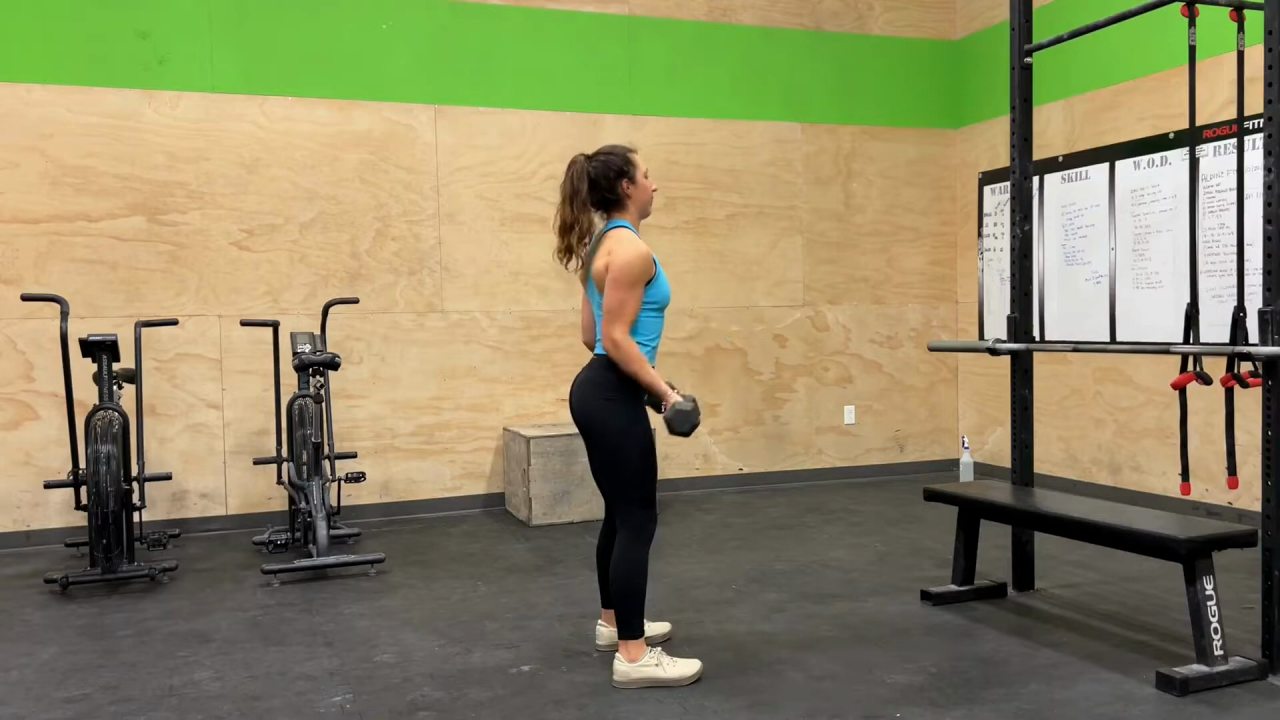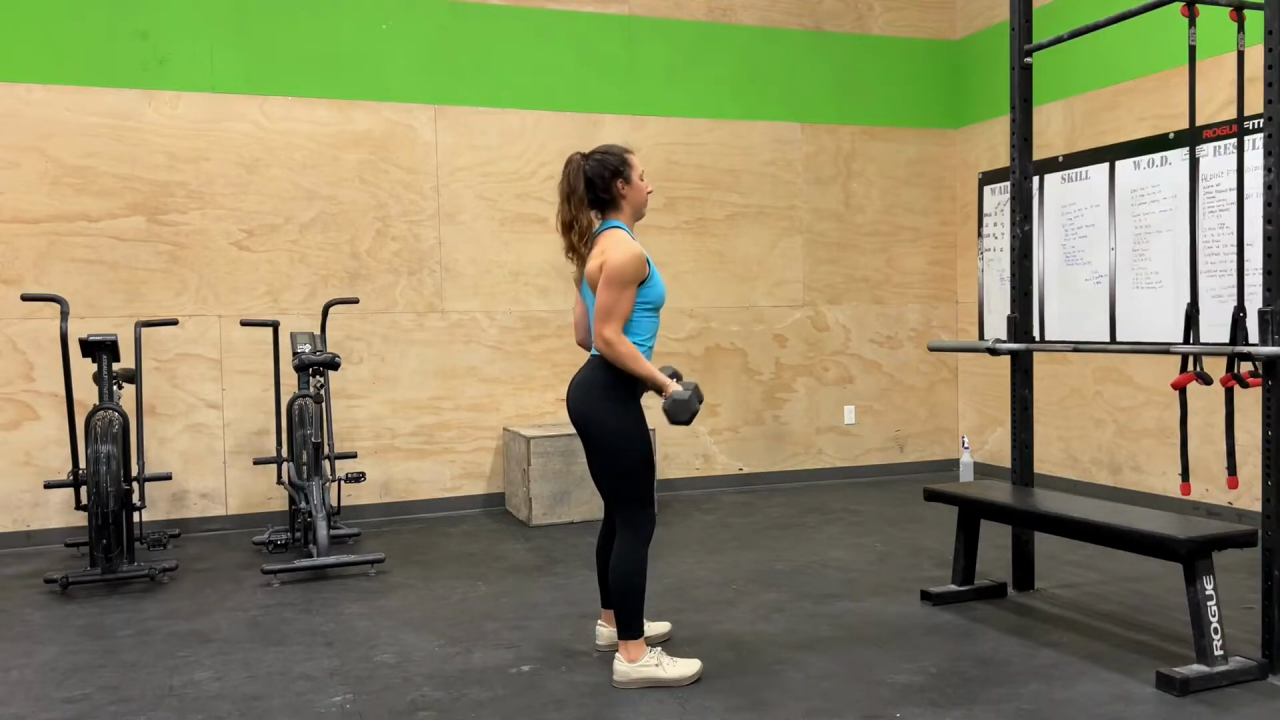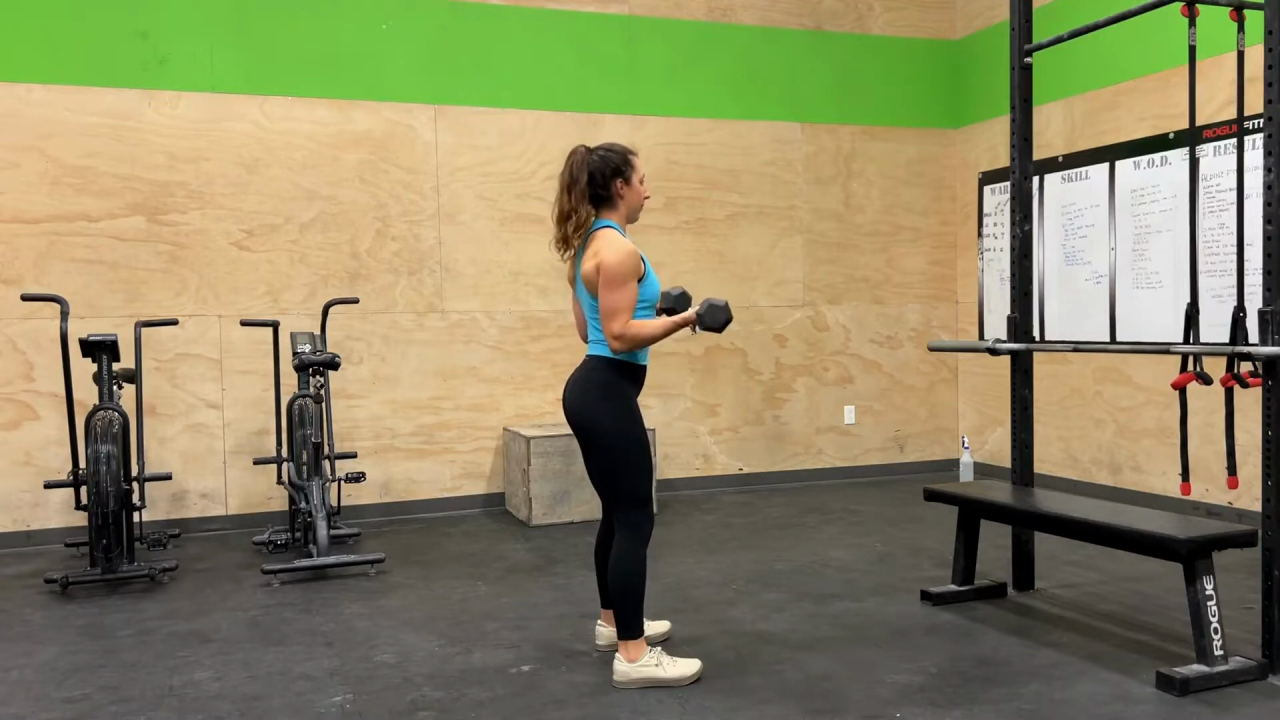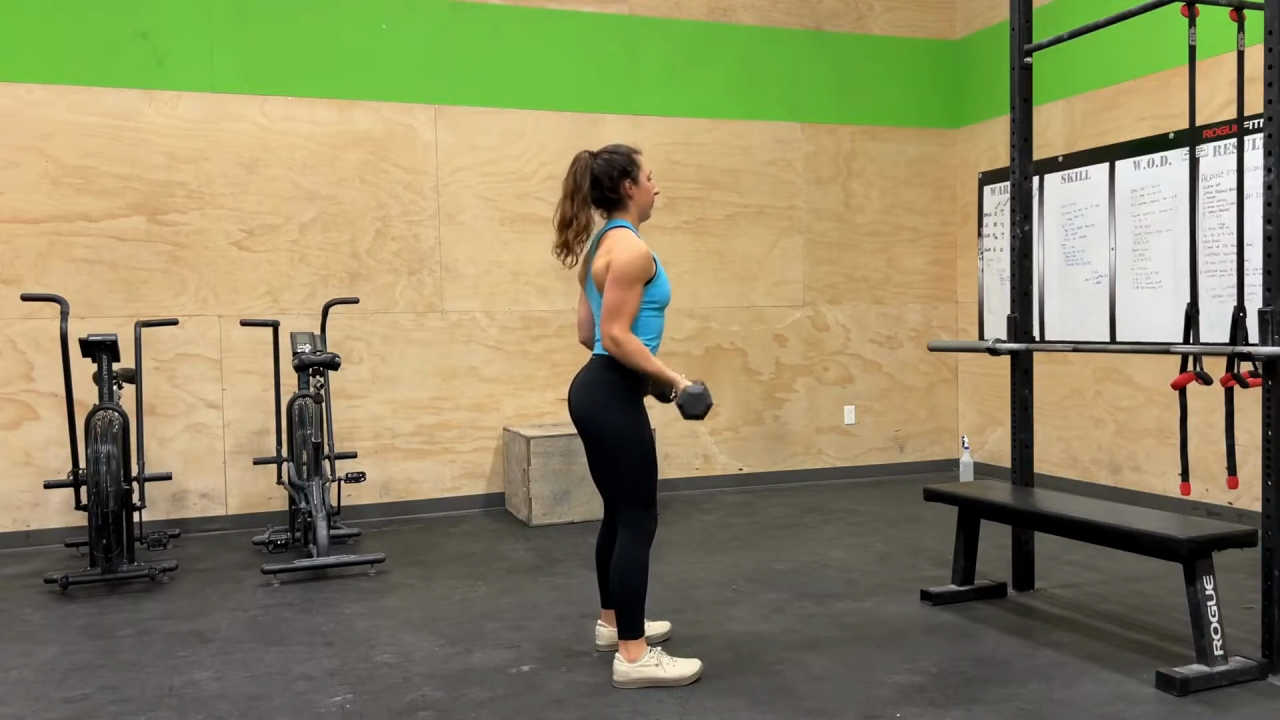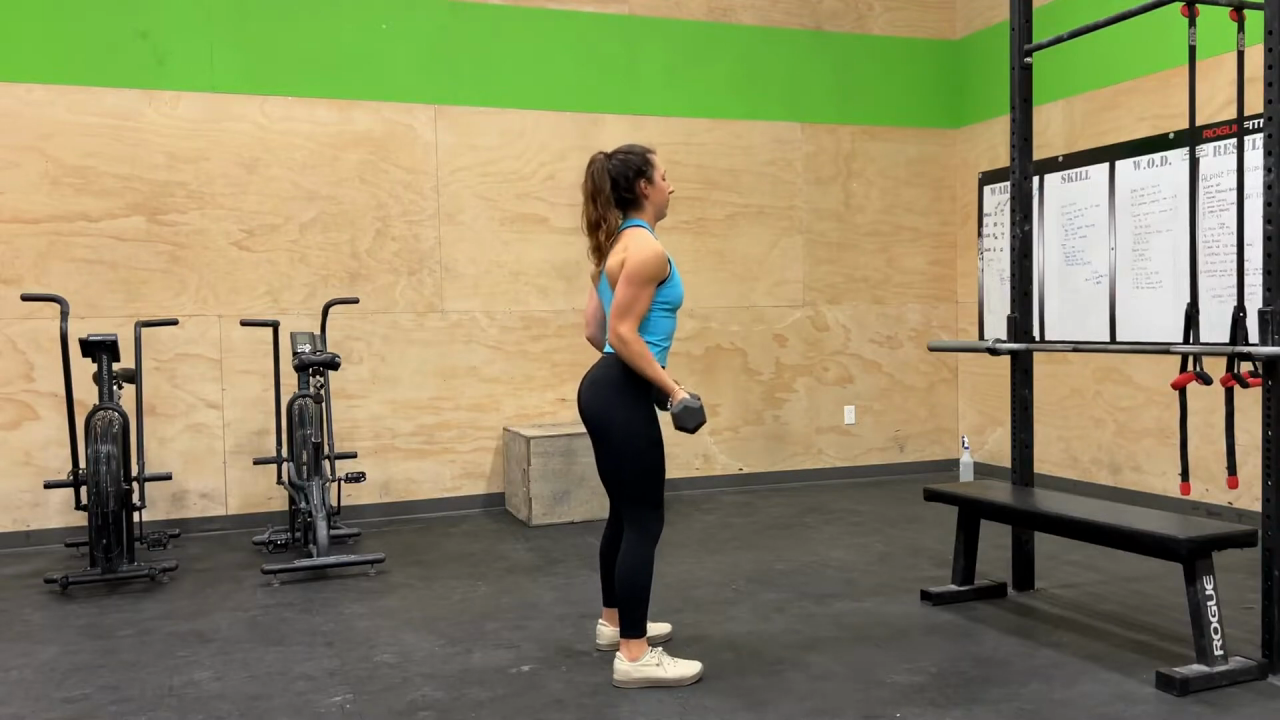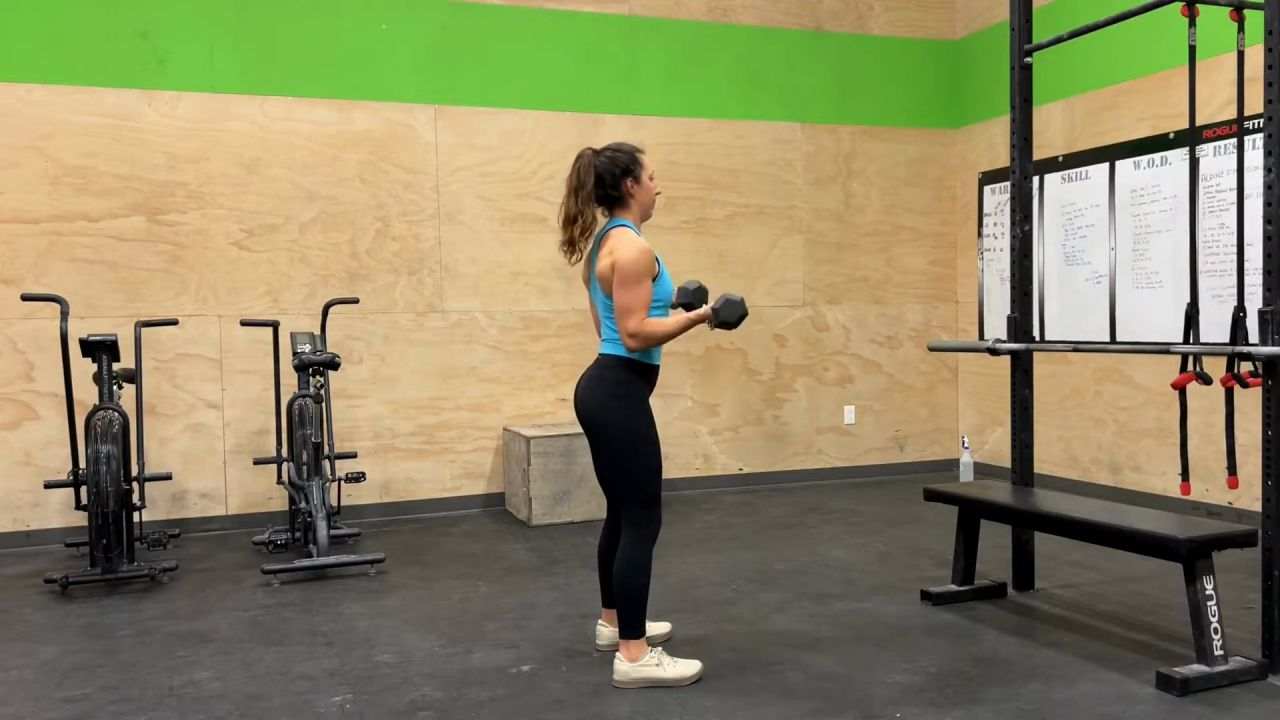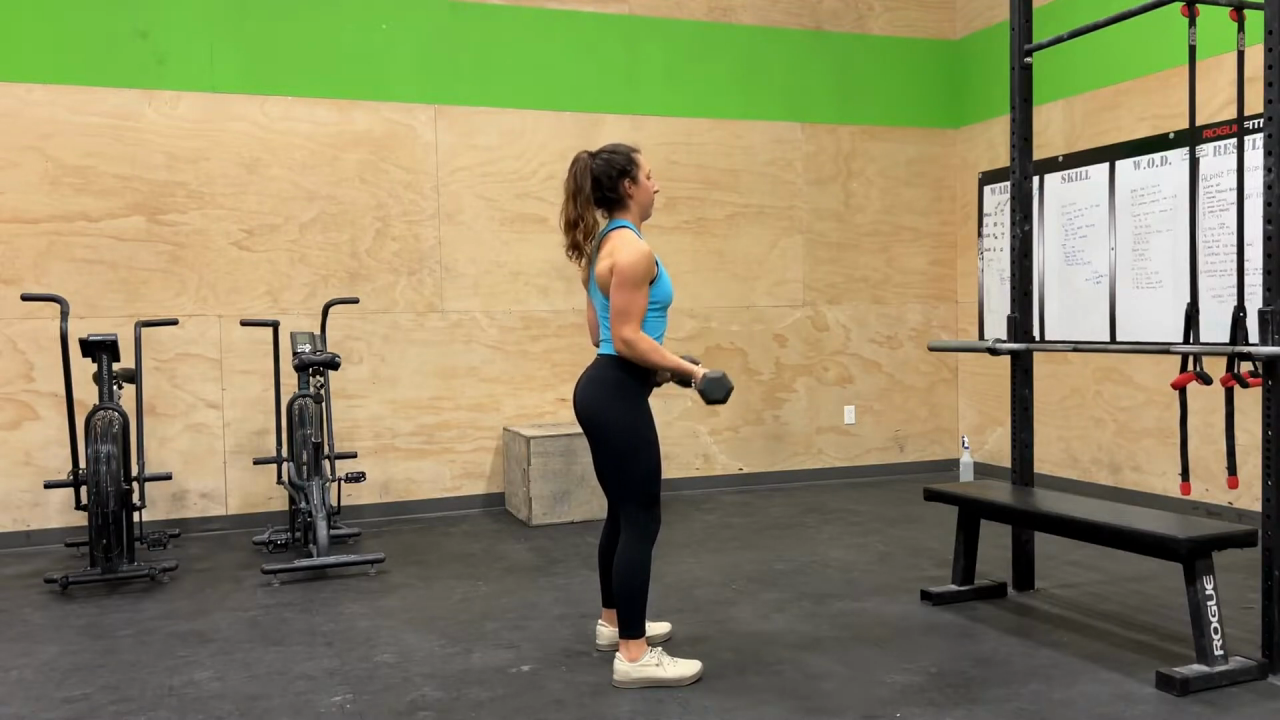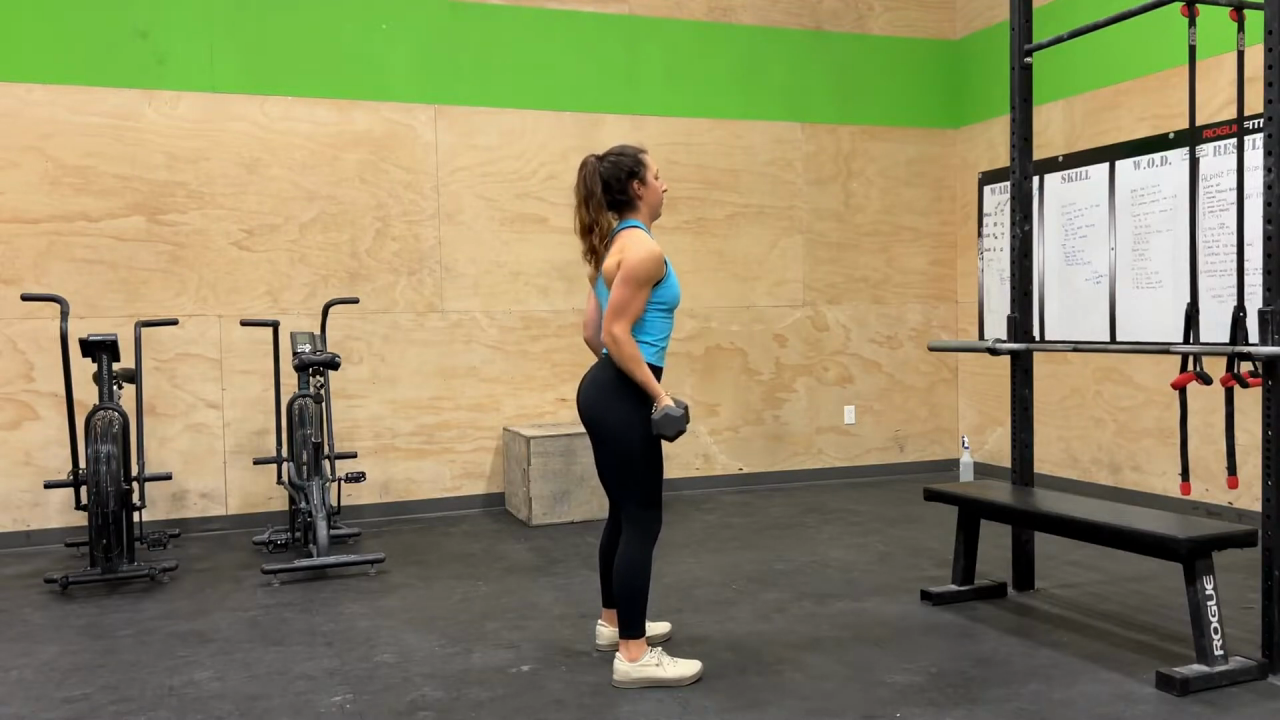
dt=0.4s
person 1, frame 1
left shoulder: (603, 244)
right shoulder: (630, 249)
right elbow: (616, 338)
right wrist: (664, 390)
left hip: (596, 389)
right hip: (613, 398)
left knee: (620, 514)
right knee: (637, 521)
left ankle: (613, 622)
right ankle: (632, 656)
person 1, frame 2
left shoulder: (600, 245)
right shoulder: (624, 250)
right elbow: (609, 338)
left wrist: (644, 373)
right wrist: (661, 381)
left hip: (595, 391)
right hip: (610, 399)
left knee: (619, 514)
right knee: (636, 521)
left ankle: (612, 621)
right ankle: (633, 656)
person 1, frame 3
left shoulder: (590, 245)
right shoulder: (617, 248)
right elbow: (620, 335)
left wrist: (657, 314)
right wrist: (682, 319)
left hip: (592, 388)
right hip: (608, 394)
left knee: (617, 514)
right knee: (634, 520)
left ankle: (613, 622)
right ankle: (632, 656)
person 1, frame 4
left shoulder: (601, 244)
right shoulder: (630, 248)
right elbow: (616, 337)
left wrist: (652, 368)
right wrist: (671, 378)
left hip: (595, 389)
right hip: (613, 397)
left knee: (619, 514)
right knee: (637, 521)
left ankle: (613, 622)
right ankle: (632, 655)
person 1, frame 5
left shoulder: (616, 244)
right shoulder: (645, 248)
right elbow: (624, 334)
right wrist: (670, 386)
left hip: (605, 388)
right hip: (623, 396)
left knee: (624, 513)
right knee: (643, 521)
left ankle: (614, 621)
right ankle: (634, 656)
person 1, frame 6
left shoulder: (603, 242)
right shoulder: (632, 246)
right elbow: (635, 334)
left wrist: (671, 309)
right wrist: (701, 316)
left hip: (602, 387)
right hip: (620, 393)
left knee: (622, 513)
right knee: (641, 521)
left ankle: (614, 622)
right ankle: (634, 655)
person 1, frame 7
left shoulder: (603, 245)
right shoulder: (631, 249)
right elbow: (628, 340)
left wrist: (665, 364)
right wrist: (688, 369)
left hip: (601, 388)
right hip: (618, 396)
left knee: (623, 513)
right knee: (641, 521)
left ankle: (613, 622)
right ankle: (634, 655)
person 1, frame 8
left shoulder: (614, 245)
right shoulder: (643, 249)
right elbow: (617, 334)
right wrist: (658, 394)
left hip: (603, 389)
right hip: (622, 398)
left knee: (624, 514)
right knee: (641, 521)
left ankle: (613, 621)
right ankle: (633, 656)
